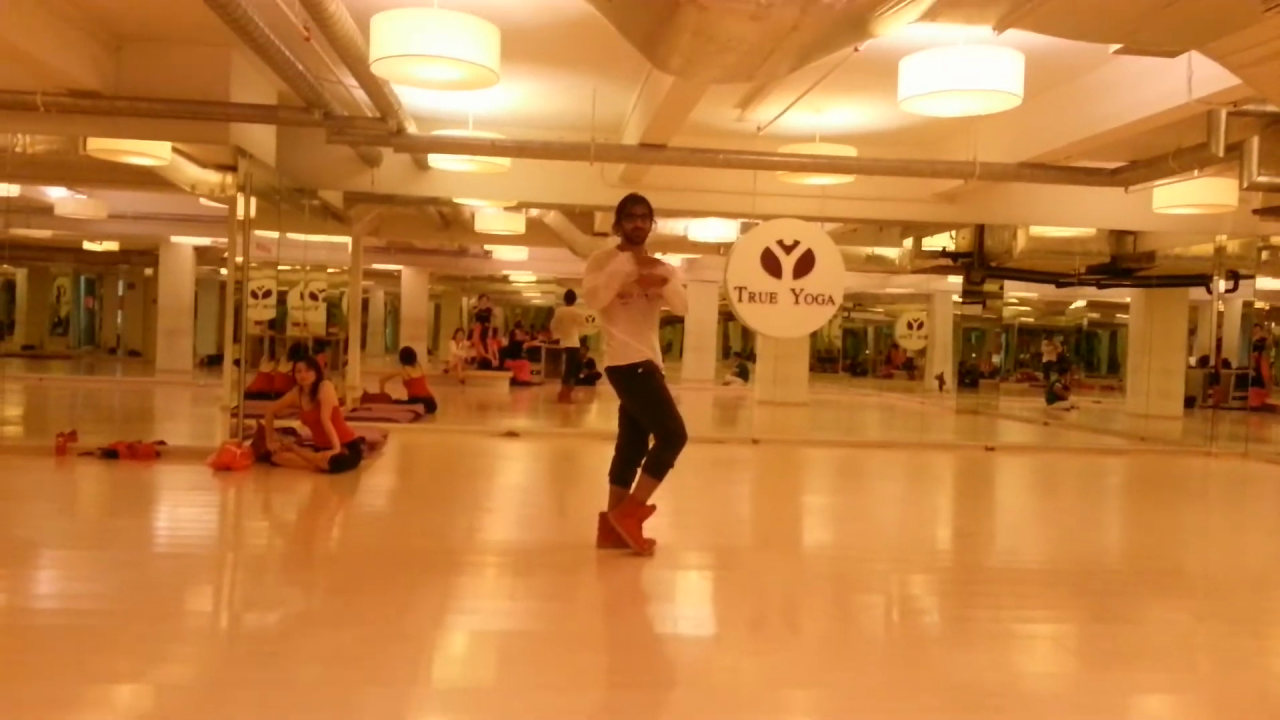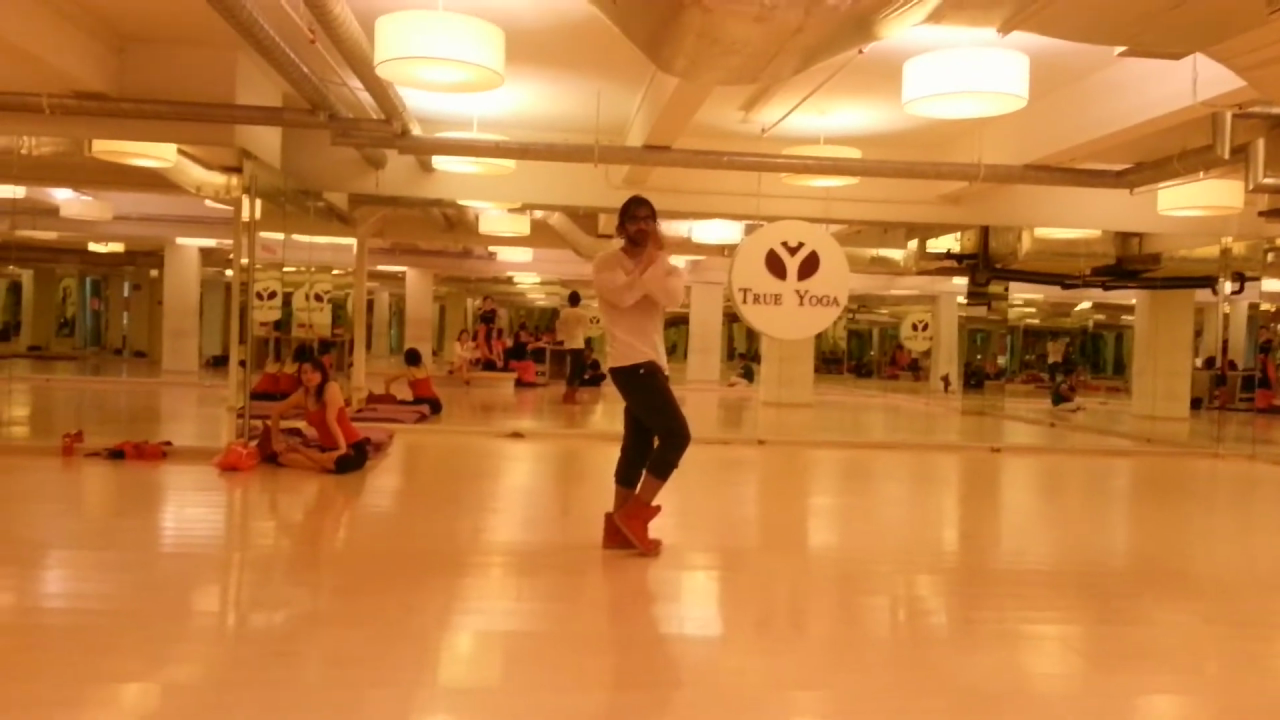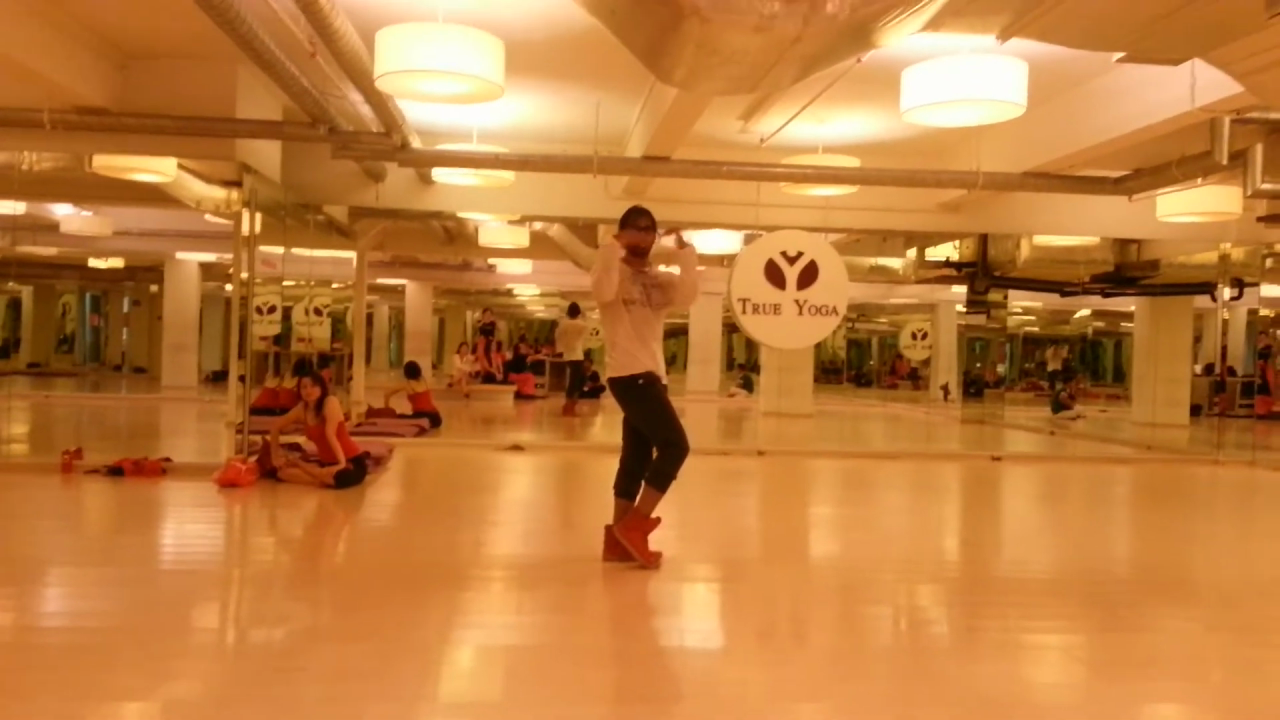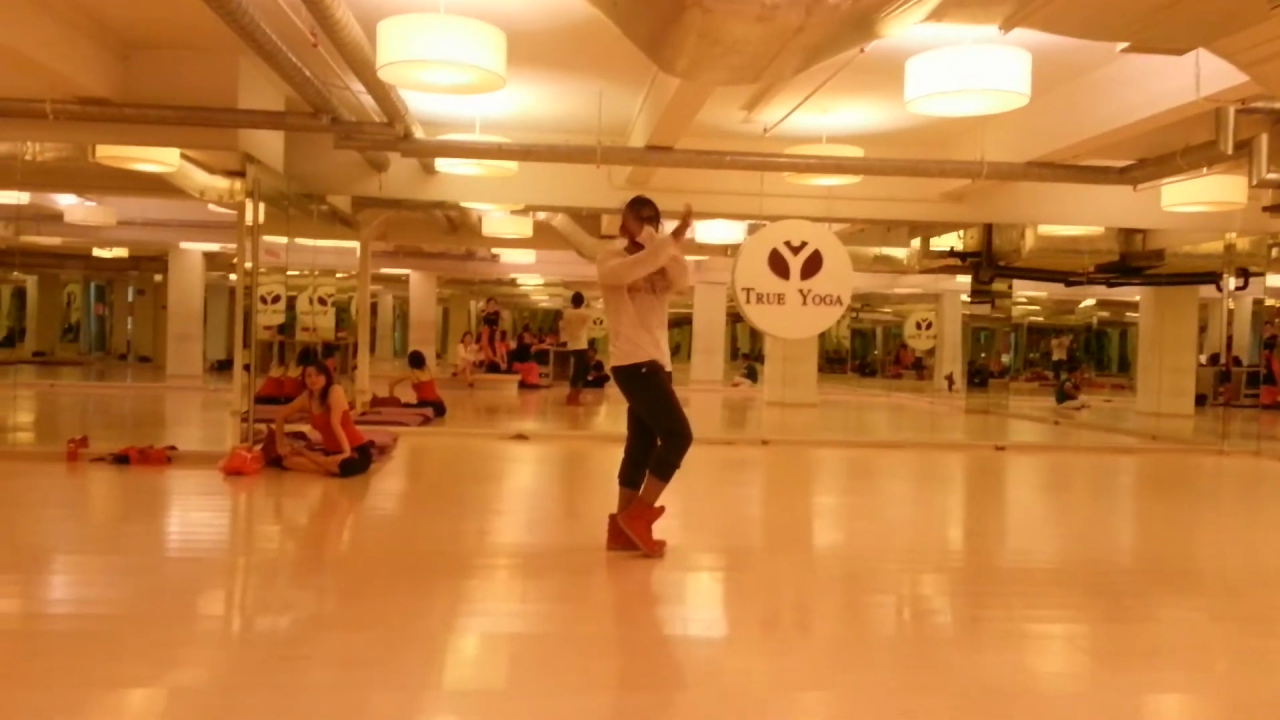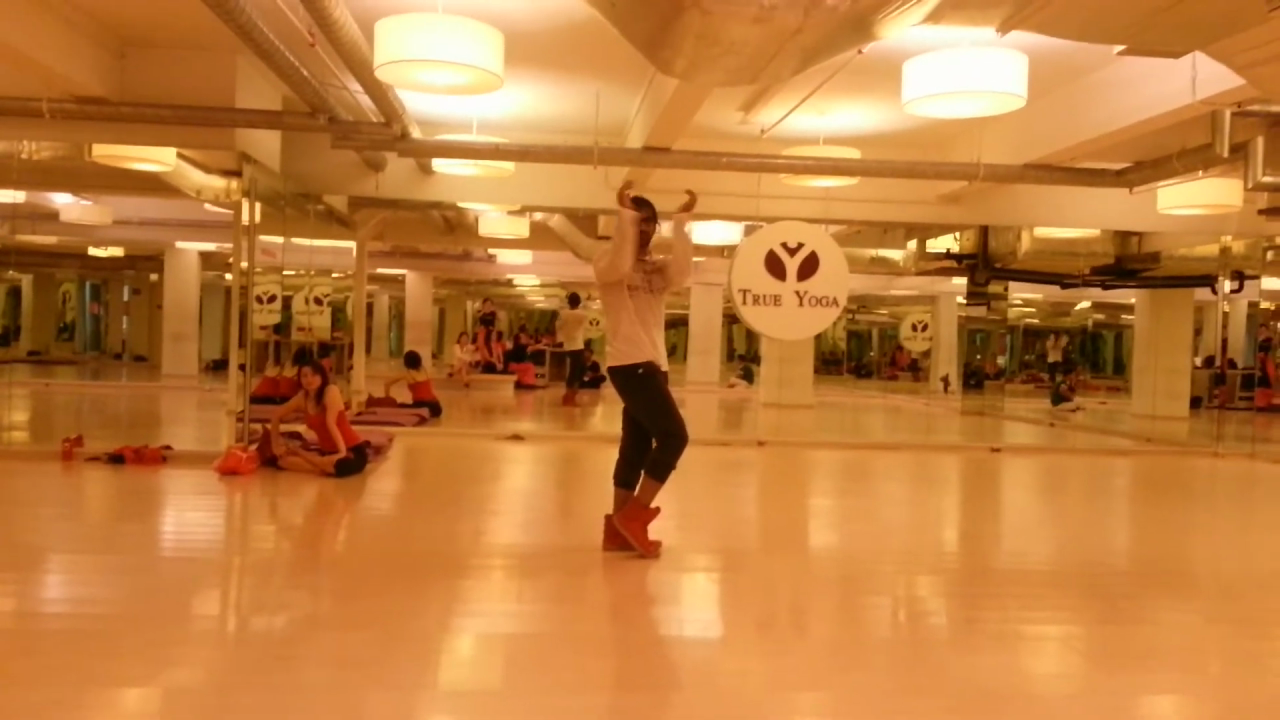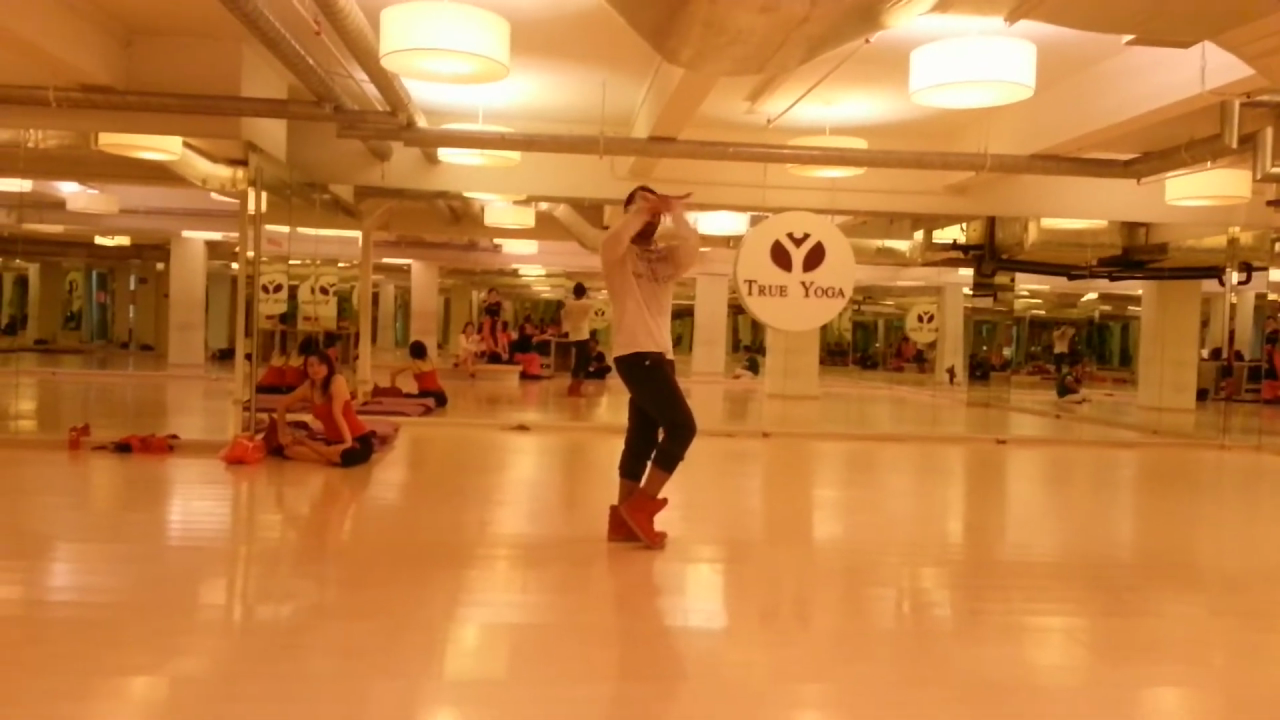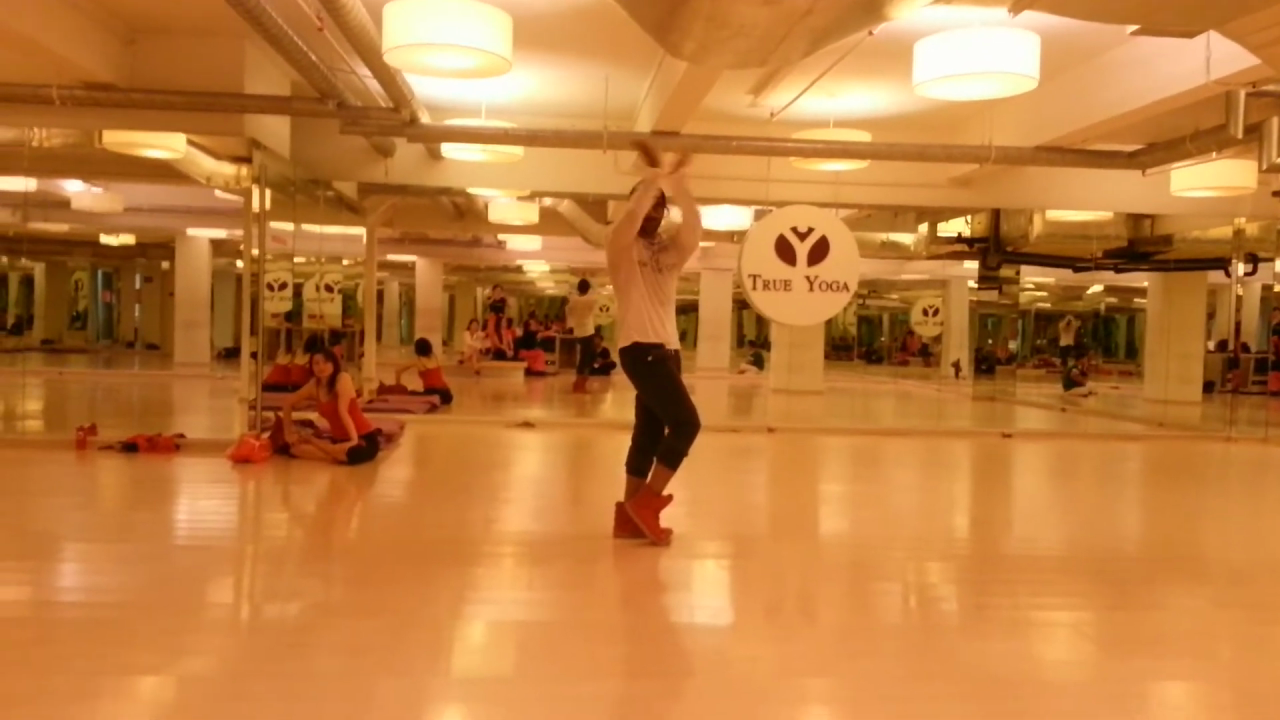
dt=0.2s
person 1, frame 1
left shoulder: (661, 267)
right shoulder: (603, 262)
left elbow: (680, 306)
right elbow: (595, 297)
left wrist: (667, 283)
right wrist: (627, 264)
left hip: (648, 363)
right hip: (627, 363)
left knee: (633, 445)
right knee: (672, 434)
left ankle: (612, 525)
right ankle: (630, 511)
person 1, frame 2
left shoulder: (667, 269)
right shoulder: (607, 262)
left elbow: (673, 298)
right elbow: (624, 294)
left wrist: (658, 259)
right wrist: (653, 262)
left hip: (653, 364)
right hip: (630, 364)
left knee: (638, 446)
right knee: (676, 434)
left ankle: (618, 525)
right ankle: (635, 512)
person 1, frame 3
left shoulder: (663, 280)
right shoulder: (610, 270)
left elbow: (687, 297)
right elbow: (603, 292)
left wrist: (687, 255)
right wrist: (614, 247)
left hip: (653, 375)
right hip: (629, 374)
left knee: (637, 457)
right knee: (674, 445)
left ankle: (619, 537)
right ankle: (635, 524)
person 1, frame 4
left shoulder: (660, 264)
right shoulder: (613, 260)
left elbow: (680, 277)
right elbow: (627, 270)
left wrist: (659, 239)
right wrist: (664, 242)
left hip: (657, 363)
right hip: (632, 363)
left knee: (642, 446)
right knee: (677, 435)
left ankle: (621, 527)
right ankle: (638, 514)
person 1, frame 5
left shoulder: (661, 267)
right shoulder: (610, 262)
left elbow: (681, 271)
right elbow: (618, 264)
left wrist: (681, 222)
right wrist: (626, 212)
left hip: (655, 364)
right hip: (629, 364)
left knee: (637, 448)
right knee: (673, 435)
left ankle: (619, 525)
right ankle: (634, 515)
person 1, frame 6
left shoulder: (668, 255)
right shoulder: (617, 253)
left elbow: (690, 250)
right elbow: (614, 240)
left wrist: (673, 210)
right wrist: (643, 208)
left hip: (661, 355)
right hip: (637, 354)
left knee: (642, 439)
right knee: (682, 427)
left ankle: (623, 516)
right ankle: (641, 507)
person 1, frame 7
left shoulder: (673, 246)
right shoulder: (622, 245)
left elbow: (693, 226)
right elbow: (628, 218)
left wrist: (675, 178)
right wrist: (656, 177)
left hip: (667, 348)
right hip: (640, 348)
left knee: (649, 433)
right knee: (686, 422)
left ankle: (630, 514)
right ankle: (647, 501)
